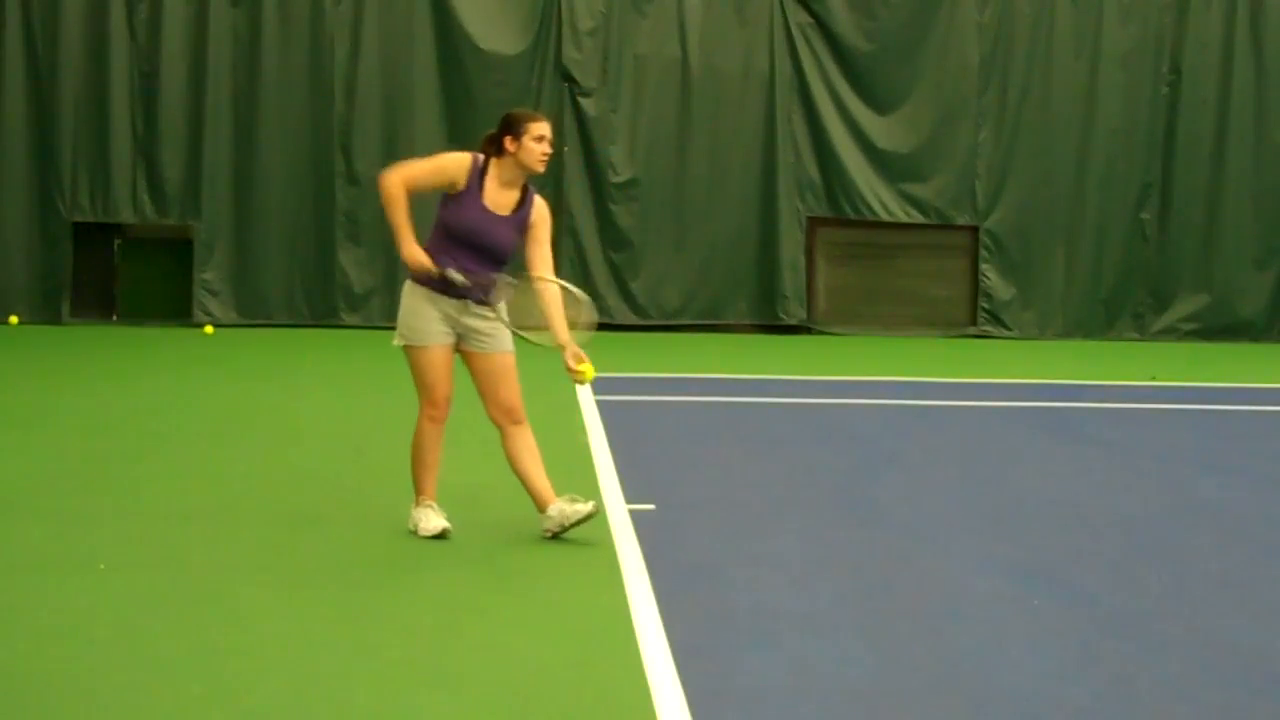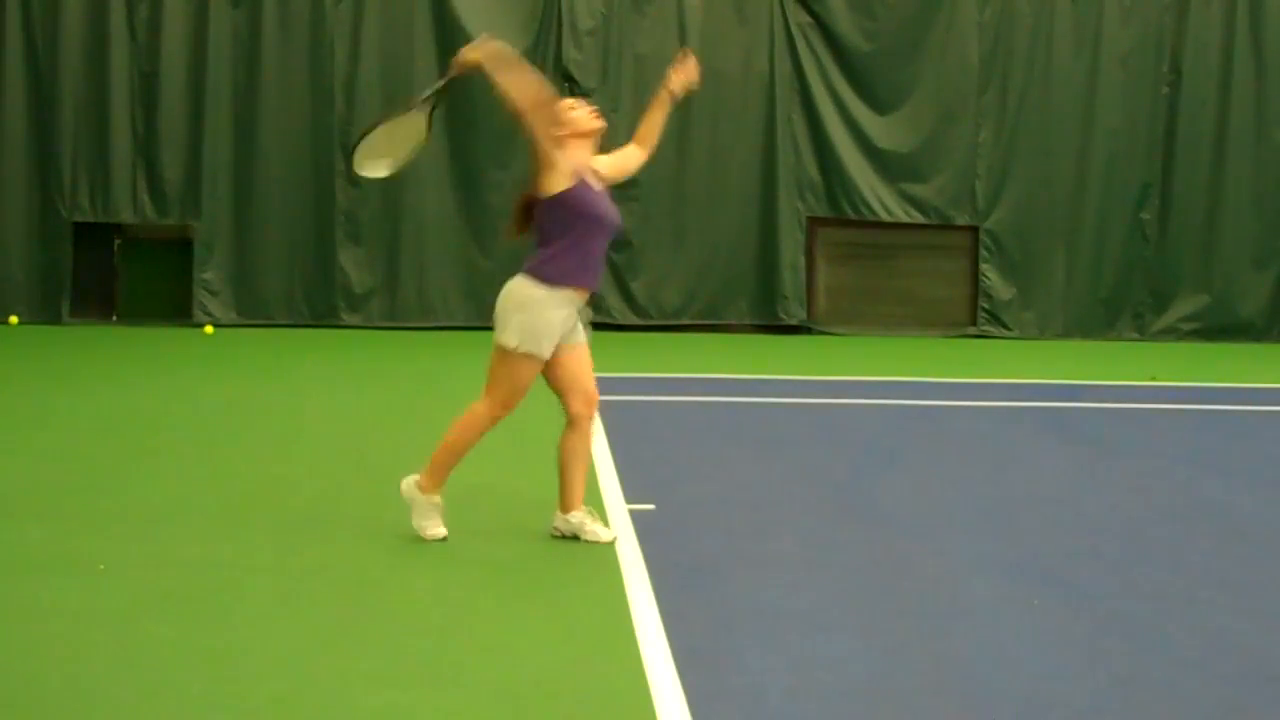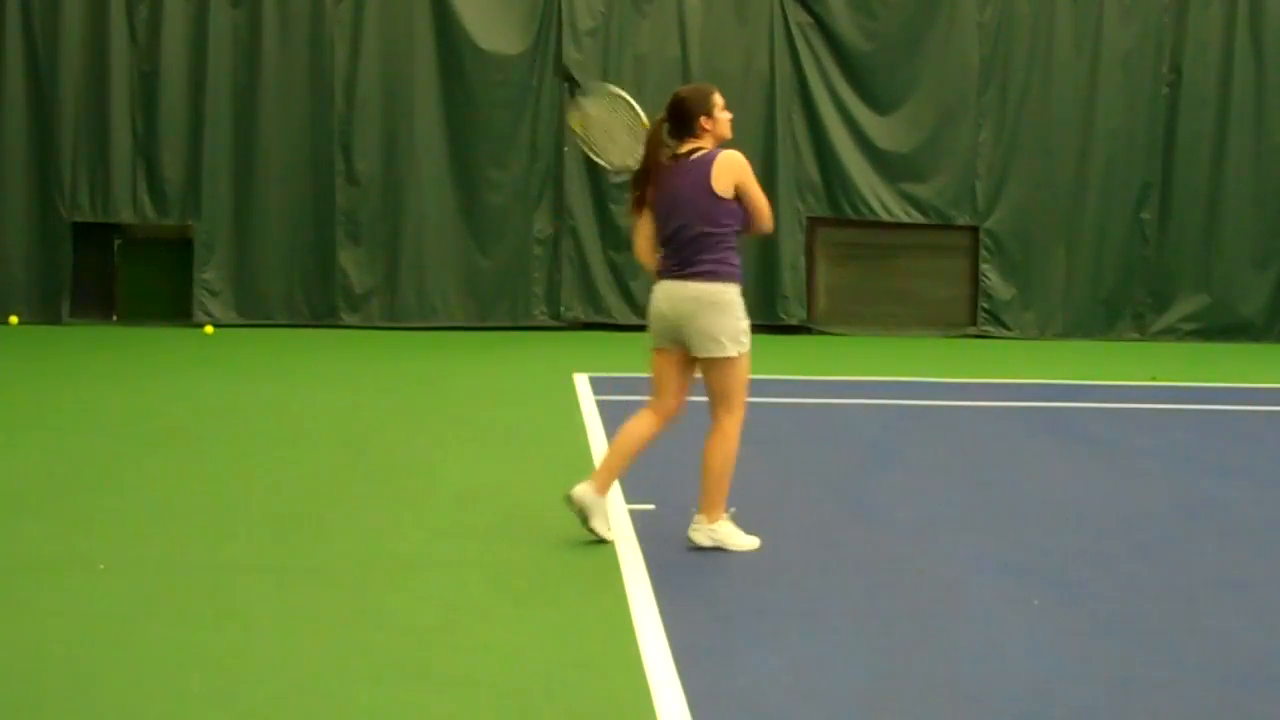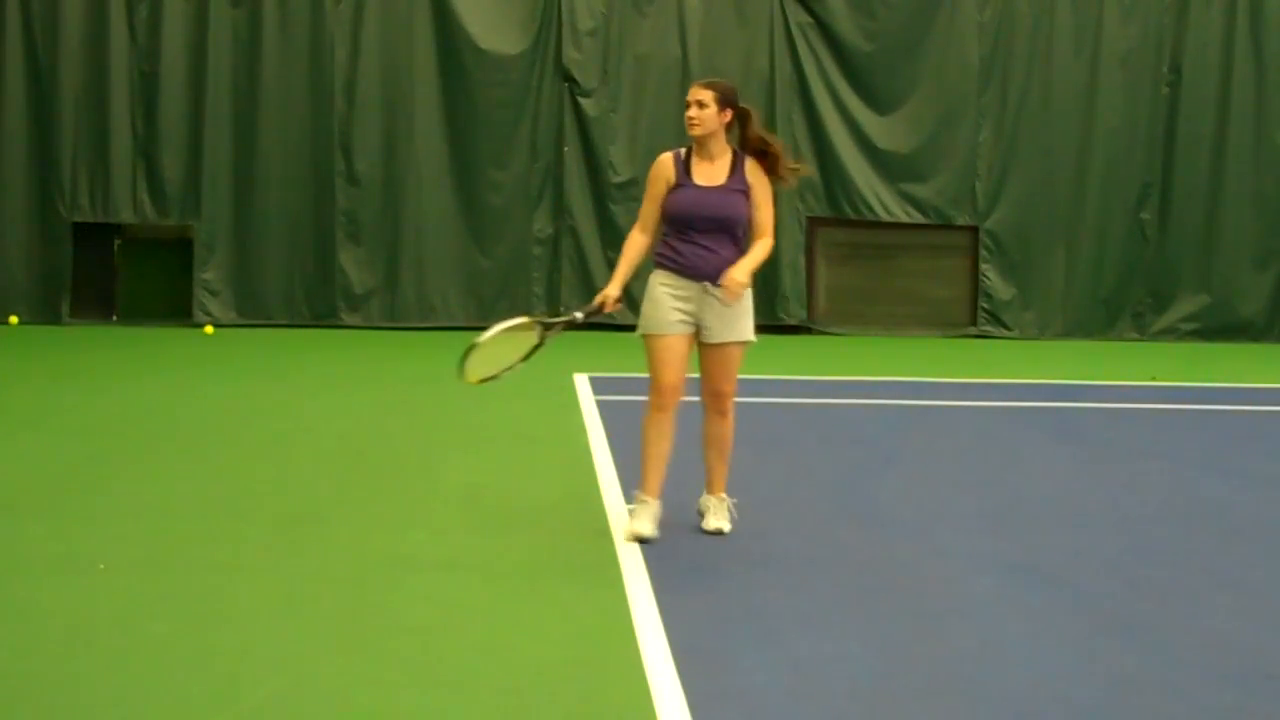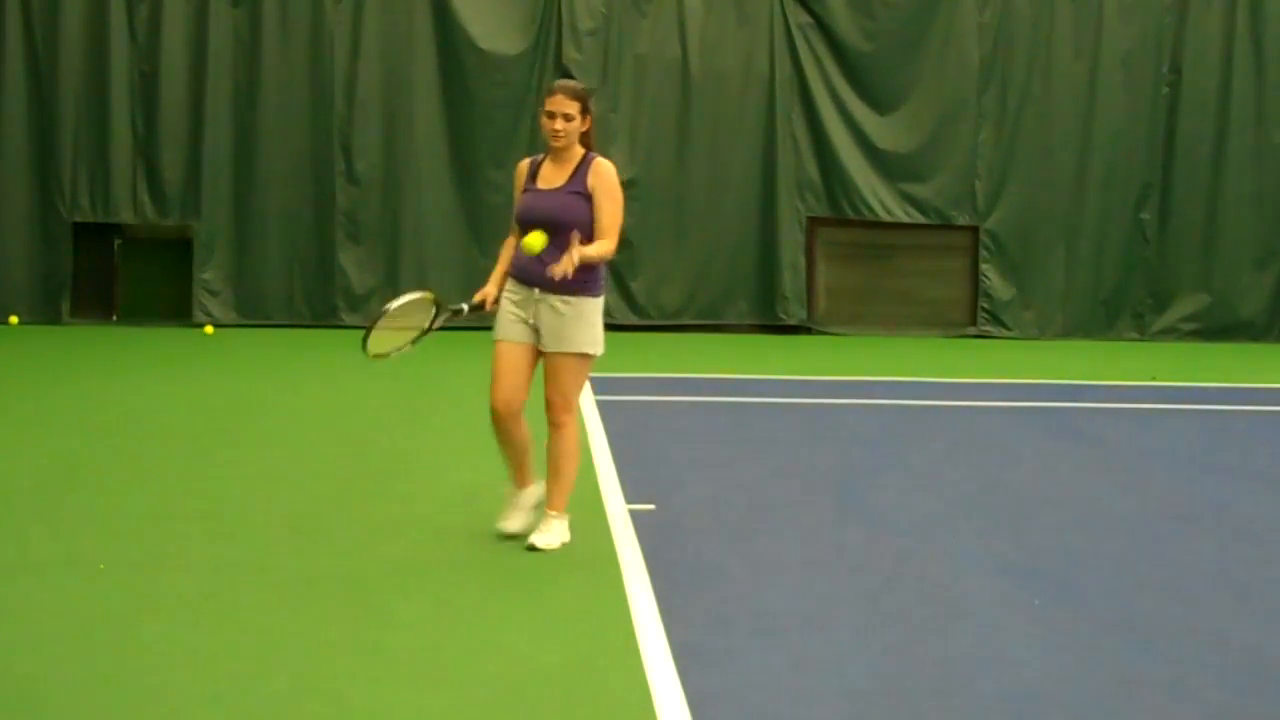
dt=1s
person 1, frame 1
left shoulder: (536, 209)
right shoulder: (464, 167)
left elbow: (543, 276)
right elbow: (392, 179)
left wrist: (563, 341)
right wrist: (406, 243)
left hip: (483, 312)
right hip: (429, 300)
left knee: (511, 413)
right knee: (435, 407)
left ankle: (551, 508)
right ankle: (425, 506)
person 1, frame 2
left shoulder: (597, 171)
right shoulder: (557, 164)
left elbow: (640, 148)
right elbow: (533, 105)
left wrist: (669, 92)
right wrist: (492, 58)
left hip: (565, 311)
right hip: (537, 302)
left knee: (582, 409)
right knee: (495, 405)
left ankle: (571, 512)
right ankle: (425, 488)
person 1, frame 3
left shoulder: (658, 175)
right shoulder: (730, 163)
left elbow: (644, 250)
right elbow: (764, 224)
left hip: (668, 298)
right hip: (714, 300)
left knee: (660, 409)
right knee: (729, 414)
left ankle: (593, 489)
right ankle: (711, 521)
person 1, frame 4
left shoulder: (751, 170)
right shoulder: (668, 164)
left elbow: (764, 237)
right elbow: (644, 230)
left wrist: (744, 269)
right wrist: (616, 282)
left hip: (725, 297)
right hip: (671, 289)
left knee: (720, 400)
right knee: (664, 395)
left ankle: (716, 497)
right ankle: (648, 502)
person 1, frame 5
left shoulder: (600, 171)
right shoulder: (527, 169)
left elbow: (608, 243)
left wrist: (579, 254)
right wrist: (495, 281)
left hip: (574, 303)
right hip: (519, 298)
left knee: (560, 410)
right knee: (503, 406)
left ankle: (557, 514)
right ankle: (525, 488)
